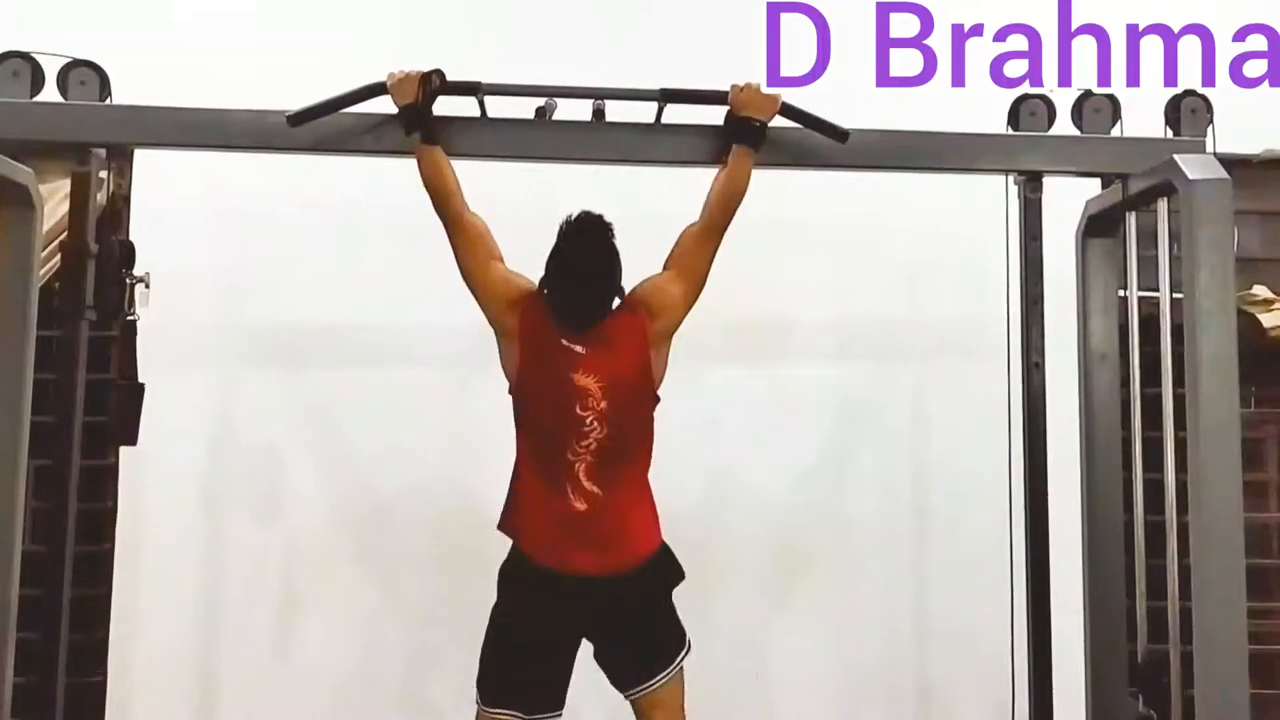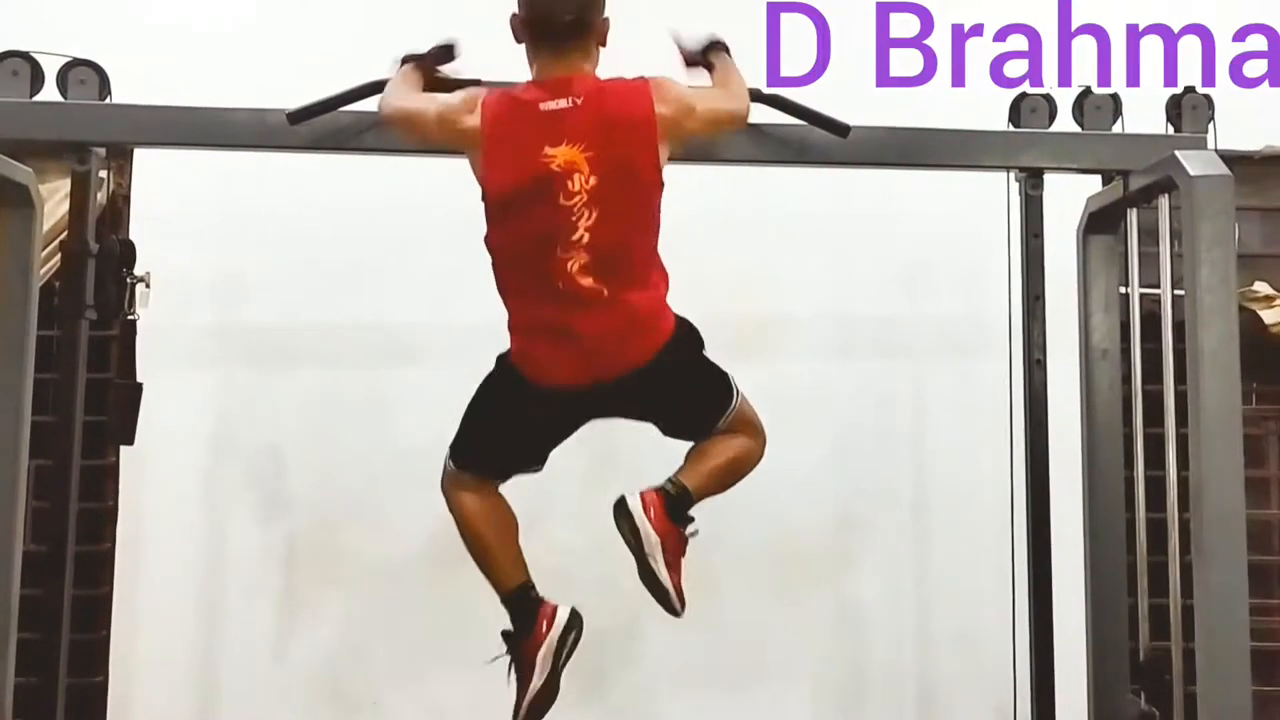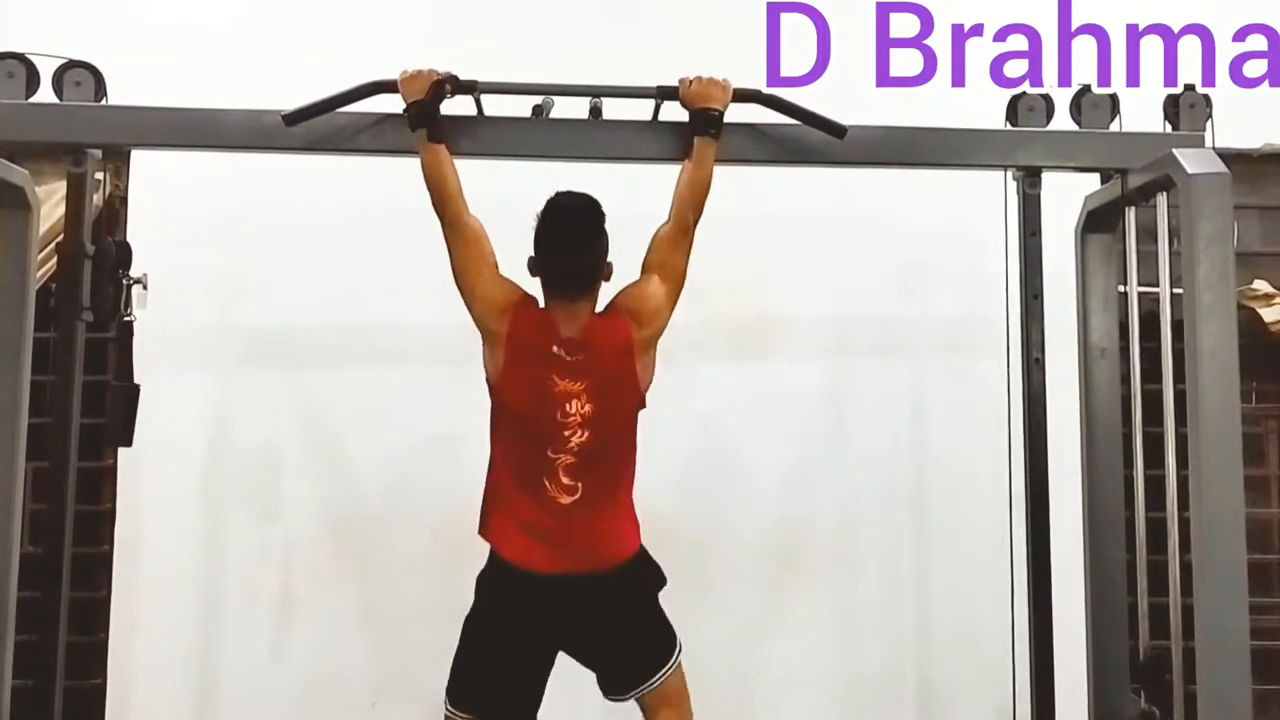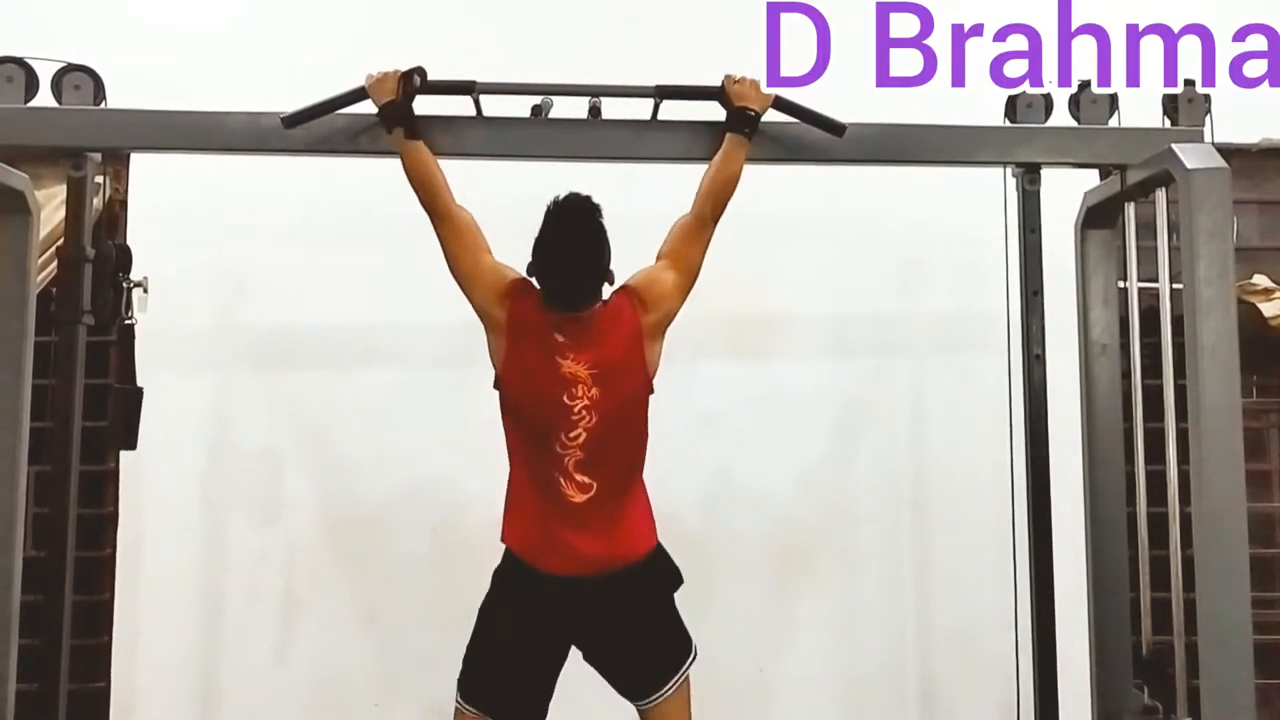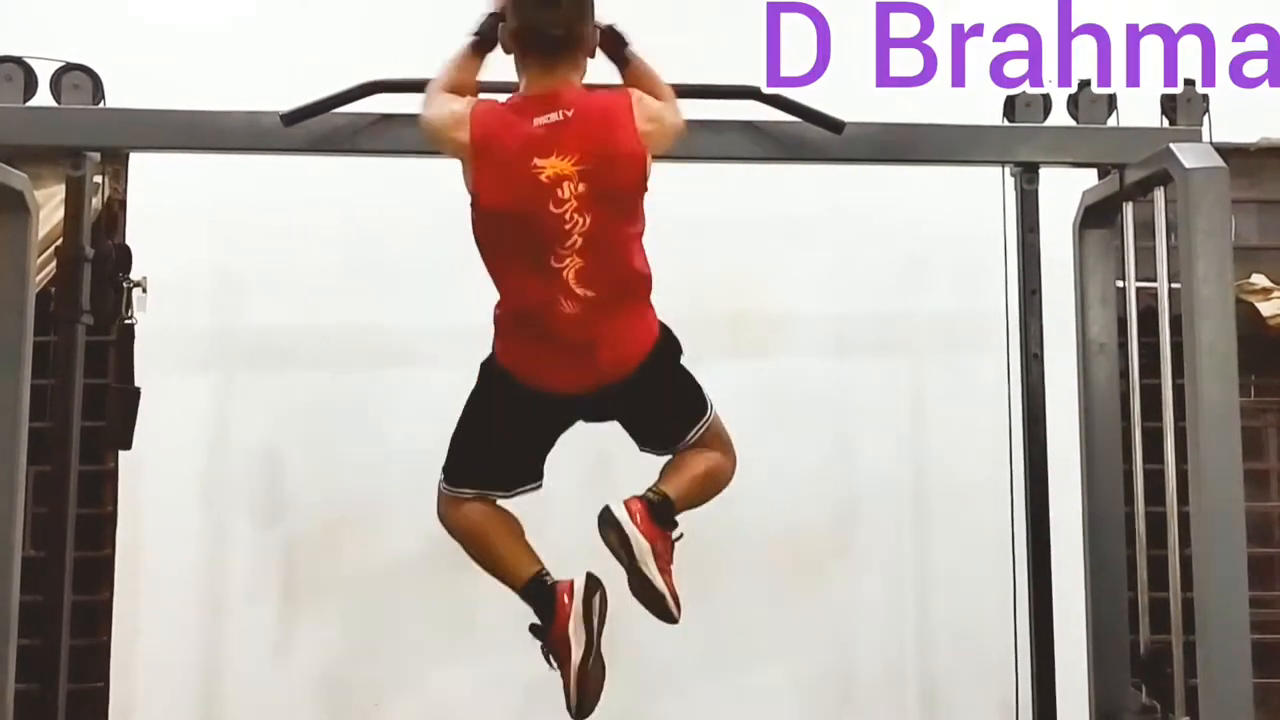
dt=0.7s
person 1, frame 1
left shoulder: (517, 325)
right shoulder: (649, 329)
left elbow: (458, 219)
right elbow: (709, 228)
left wrist: (420, 122)
right wrist: (745, 134)
left hip: (538, 574)
right hip: (631, 571)
person 1, frame 2
left shoulder: (482, 117)
right shoulder: (649, 105)
left elbow: (398, 109)
right elbow: (731, 107)
left wrist: (414, 68)
left hip: (539, 366)
right hip: (645, 351)
left knee: (465, 482)
right knee: (743, 435)
left ankle: (531, 619)
right ankle: (666, 504)
person 1, frame 3
left shoulder: (502, 324)
right shoulder: (636, 329)
left elbow: (455, 217)
right elbow: (681, 224)
left wrist: (424, 118)
right wrist: (706, 124)
left hip: (517, 577)
right hip: (614, 574)
person 1, frame 4
left shoulder: (505, 316)
right shoulder: (643, 318)
left elbow: (443, 209)
right elbow: (704, 215)
left wrist: (398, 118)
right wrist: (741, 122)
left hip: (531, 578)
right hip: (628, 574)
person 1, frame 5
left shoulder: (474, 132)
right shoulder: (632, 119)
left elbow: (434, 107)
right elbow: (671, 116)
left hip: (526, 373)
right hip: (632, 362)
left knee: (459, 503)
right knee: (714, 449)
left ankle: (555, 603)
right ankle: (652, 515)
